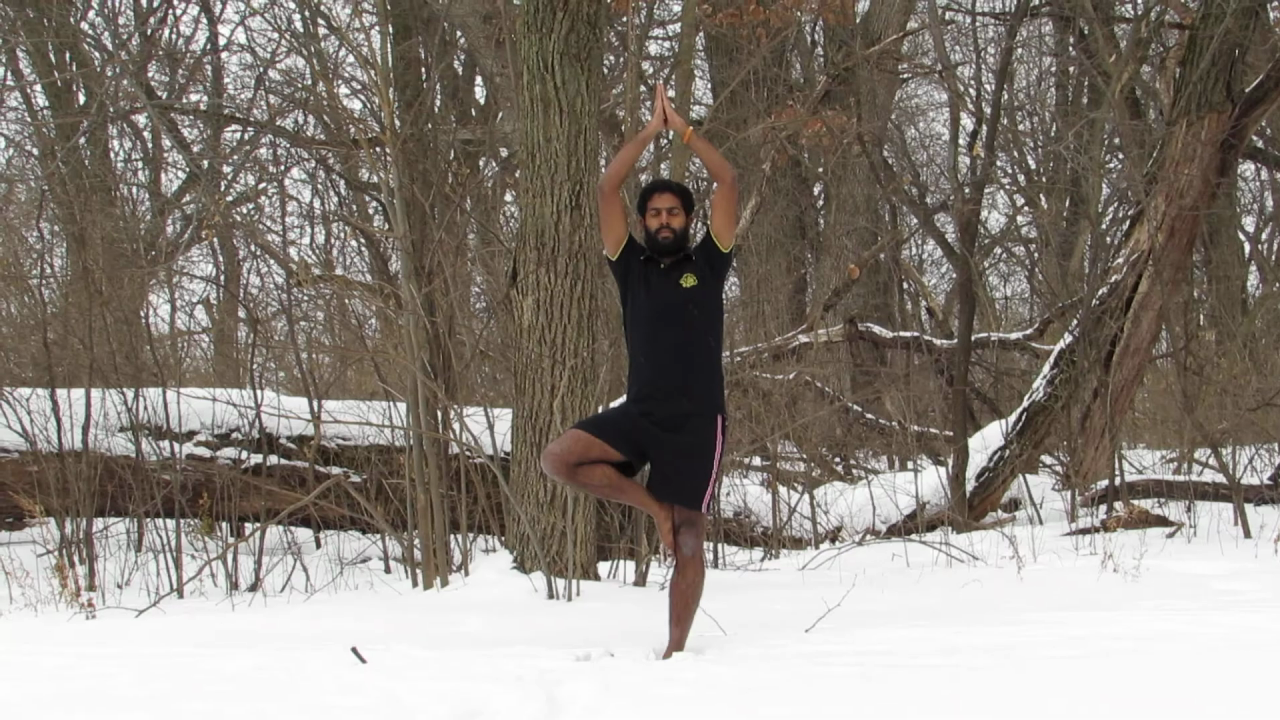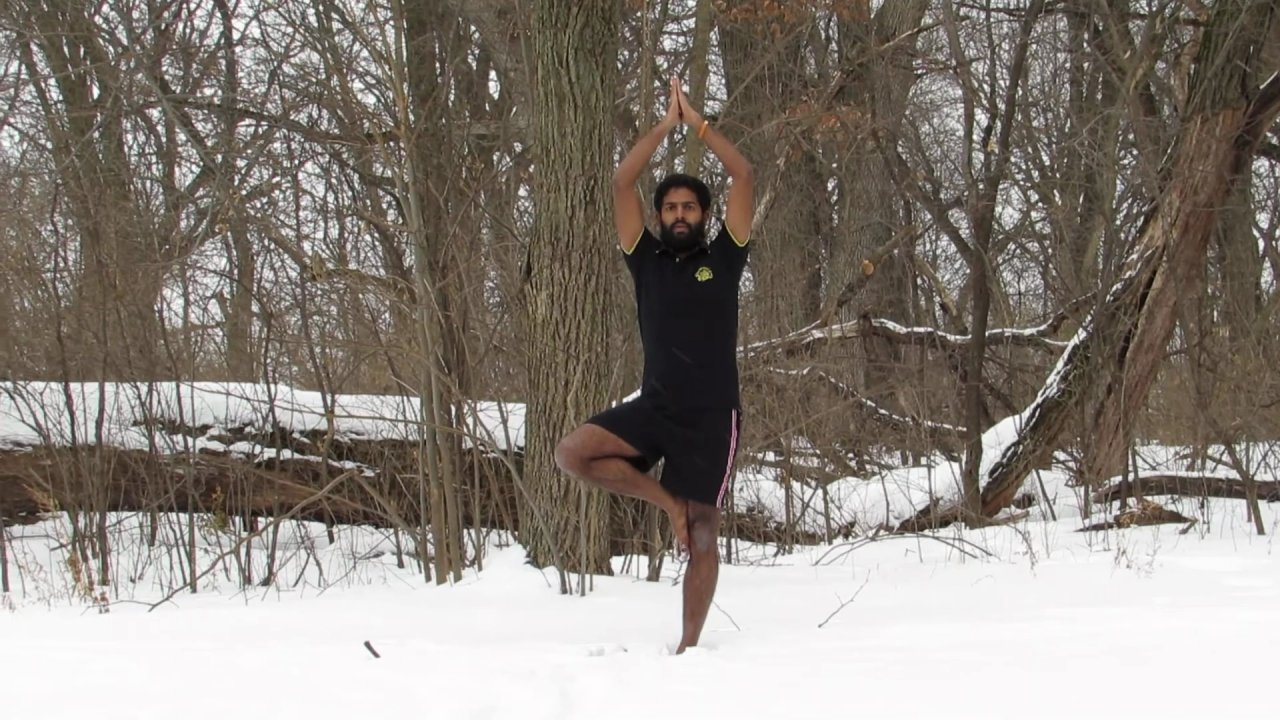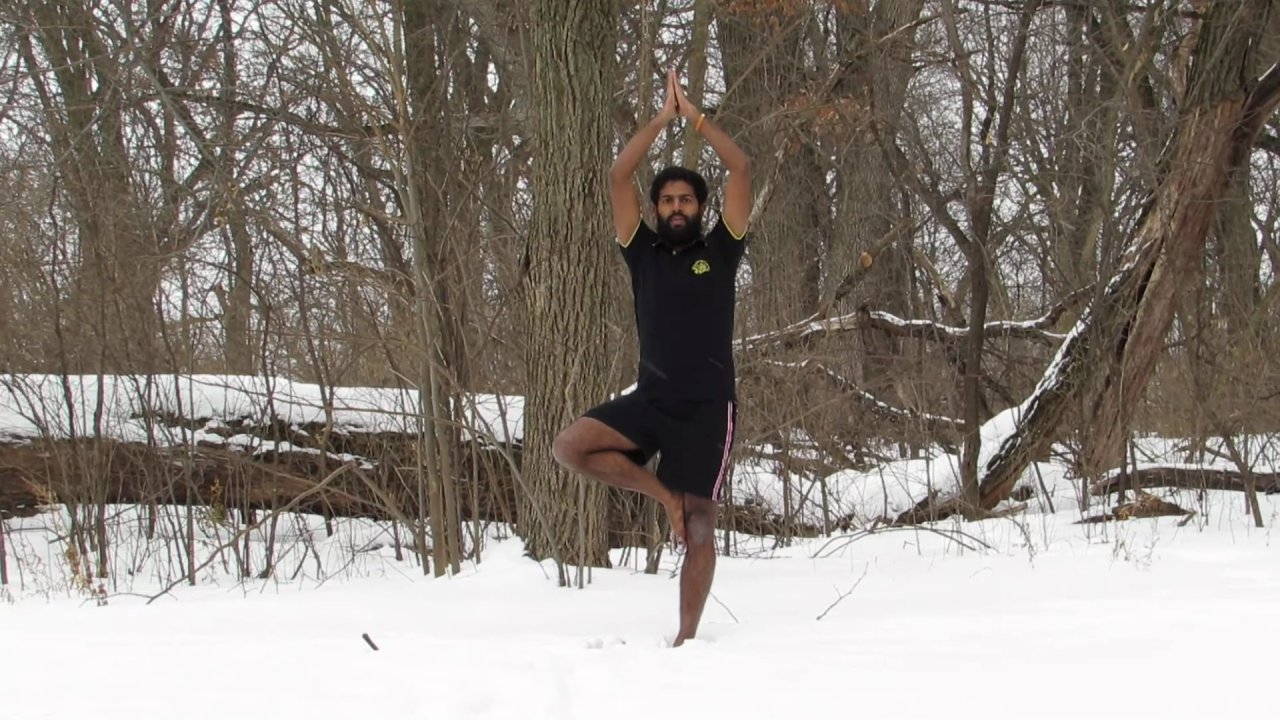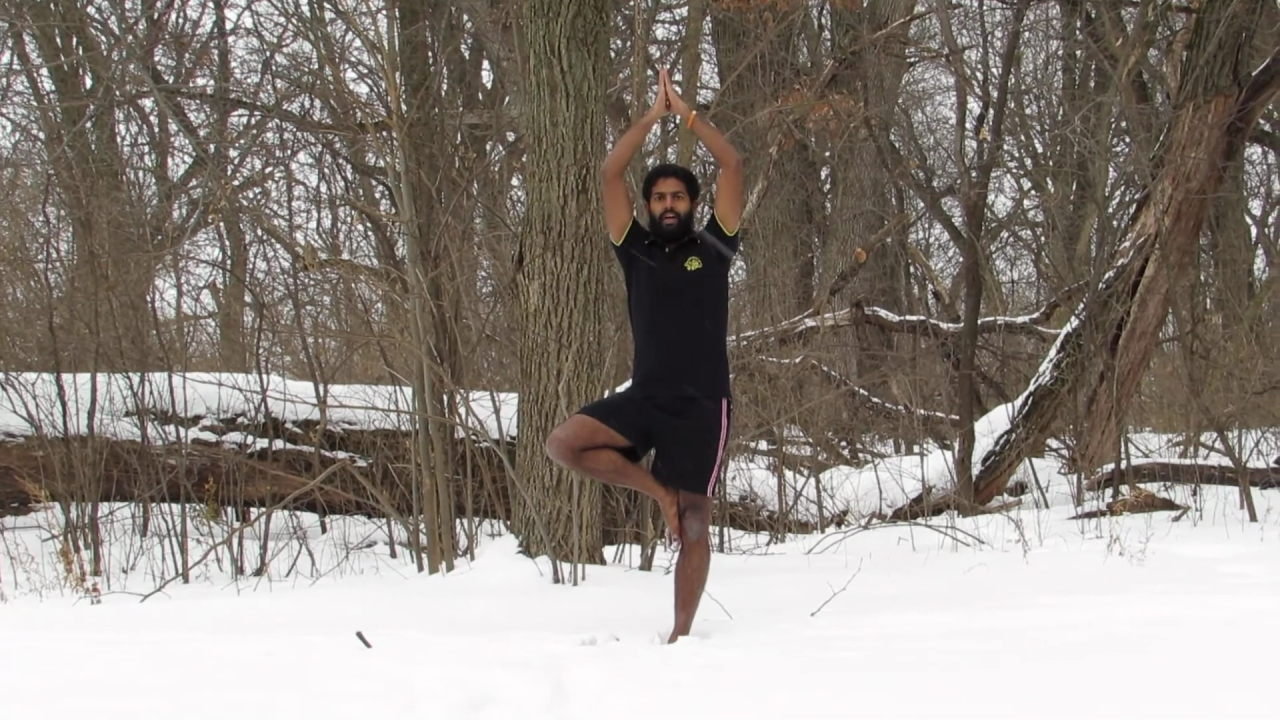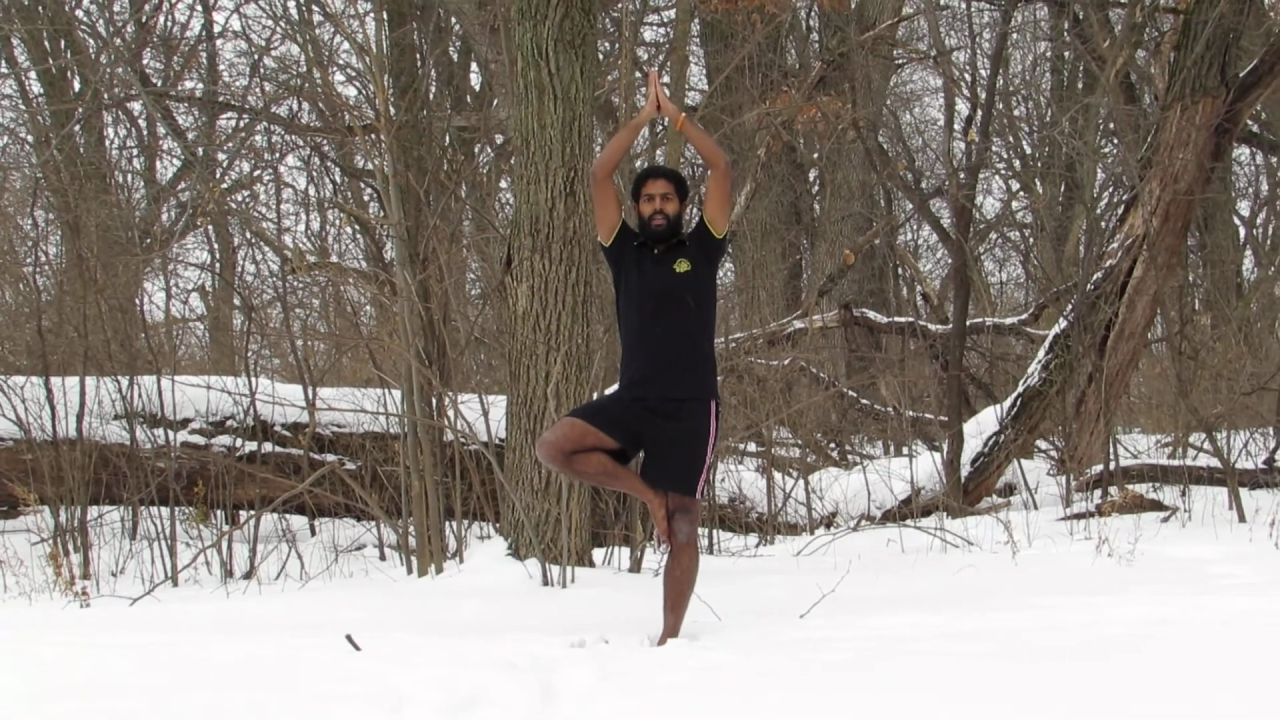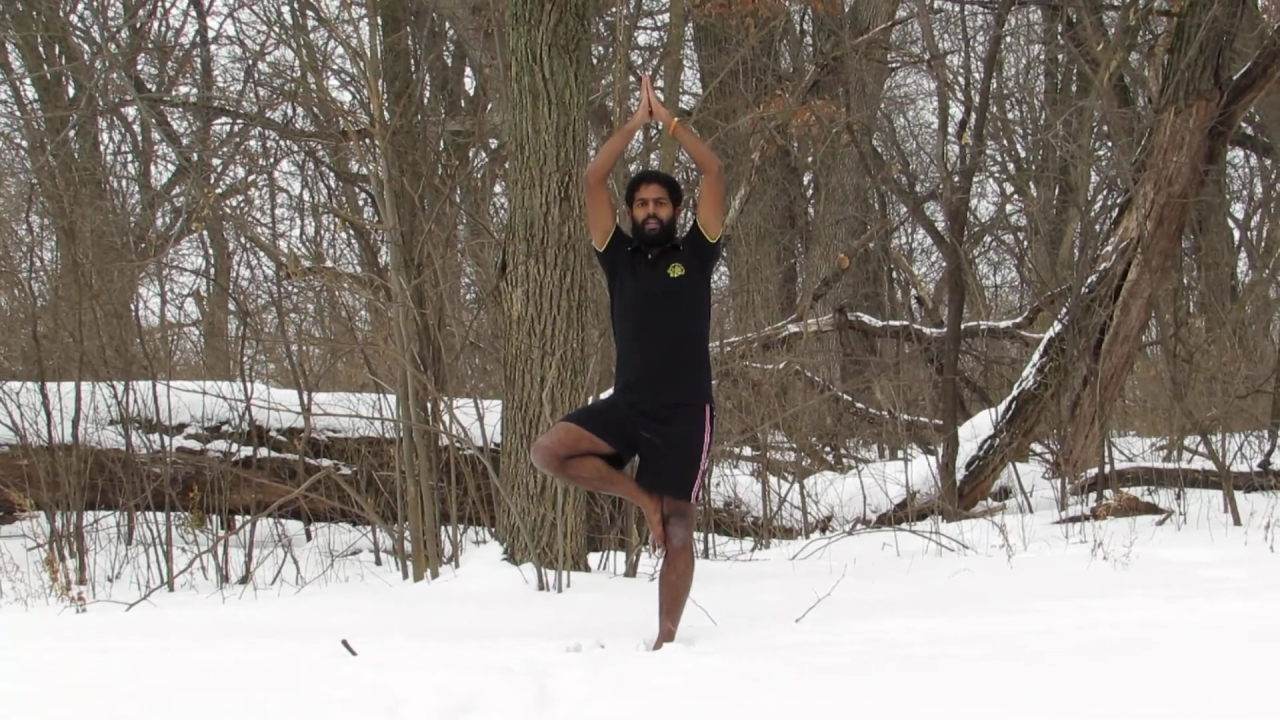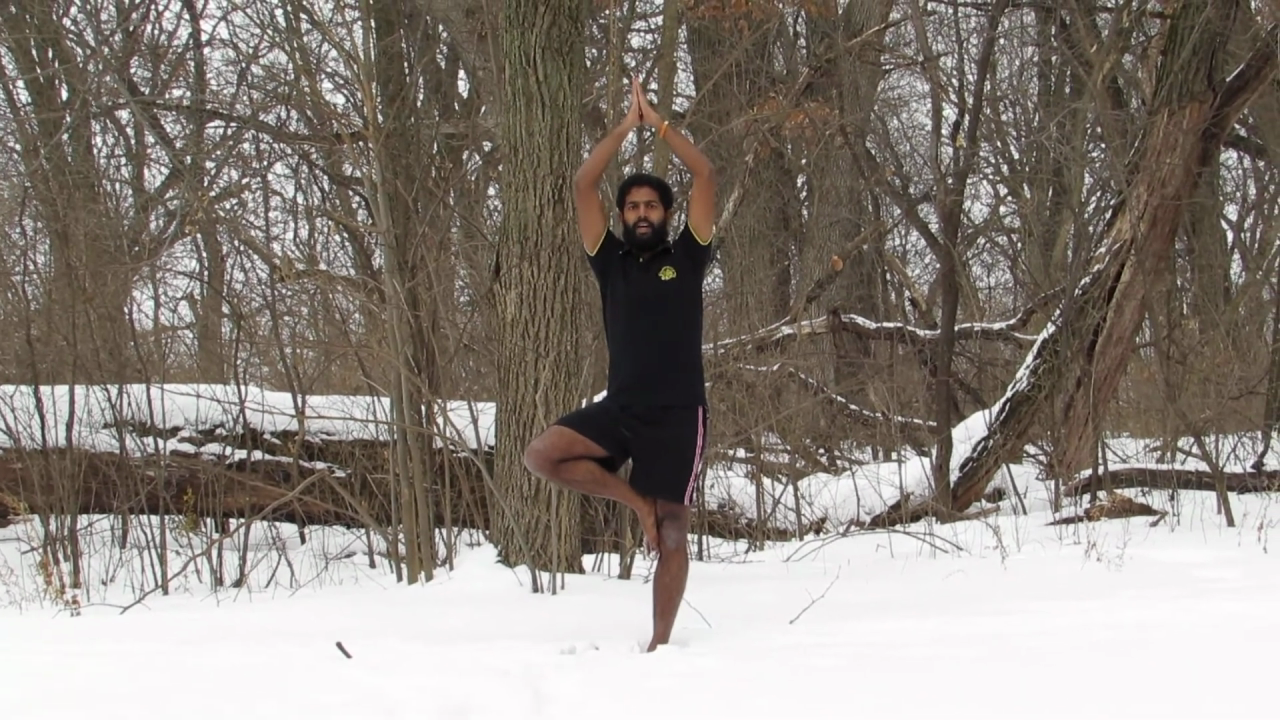
dt=0.5s
person 1, frame 1
left shoulder: (708, 265)
right shoulder: (631, 267)
left elbow: (728, 182)
right elbow: (607, 189)
left wrist: (682, 128)
right wrist: (648, 130)
left hip: (698, 419)
right hip: (639, 412)
left knee: (689, 541)
right knee: (558, 458)
left ankle: (676, 650)
right ankle: (653, 508)
person 1, frame 2
left shoulder: (723, 259)
right shoulder: (647, 260)
left elbow: (744, 177)
right elbow: (621, 183)
left wrist: (698, 122)
right wrist: (665, 124)
left hip: (712, 414)
right hip: (654, 406)
left knee: (703, 535)
right knee: (571, 452)
left ankle: (689, 645)
right ankle: (667, 501)
person 1, frame 3
left shoulder: (720, 252)
right shoulder: (643, 253)
left elbow: (741, 171)
right elbow: (618, 176)
left wrist: (694, 115)
right wrist: (661, 117)
left hip: (708, 407)
right hip: (649, 400)
left knee: (699, 528)
right knee: (568, 446)
left ankle: (687, 638)
right ankle: (664, 495)
person 1, frame 4
left shoulder: (713, 247)
right shoulder: (636, 250)
left elbow: (733, 166)
right elbow: (610, 173)
left wrist: (686, 112)
right wrist: (652, 114)
left hip: (703, 403)
right hip: (644, 396)
left knee: (694, 524)
right knee: (562, 443)
left ankle: (681, 633)
right ankle: (658, 492)
person 1, frame 5
left shoulder: (701, 249)
right shoulder: (625, 252)
left elbow: (722, 169)
right elbow: (599, 175)
left wrist: (675, 114)
right wrist: (642, 116)
left hip: (690, 405)
right hip: (632, 398)
left knee: (683, 524)
right knee: (552, 446)
left ankle: (670, 637)
right ankle: (647, 494)
person 1, frame 6
left shoulder: (695, 254)
right shoulder: (618, 257)
left elbow: (715, 174)
right elbow: (593, 180)
left wrist: (668, 119)
right wrist: (635, 122)
left hip: (686, 410)
right hip: (627, 404)
left knee: (678, 528)
right knee: (547, 451)
left ankle: (666, 641)
right ankle: (642, 499)
person 1, frame 7
left shoulder: (686, 258)
right shoulder: (610, 261)
left elbow: (705, 176)
right elbow: (583, 185)
left wrist: (658, 123)
right wrist: (625, 125)
left hip: (678, 412)
right hip: (619, 406)
left knee: (672, 529)
right knee: (540, 454)
left ankle: (660, 642)
right ankle: (635, 501)
